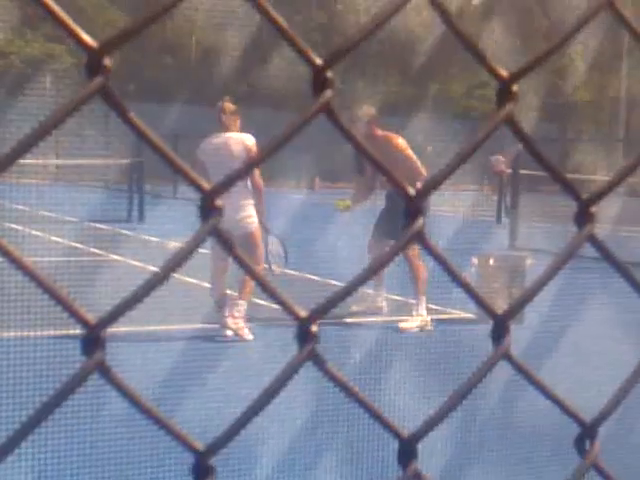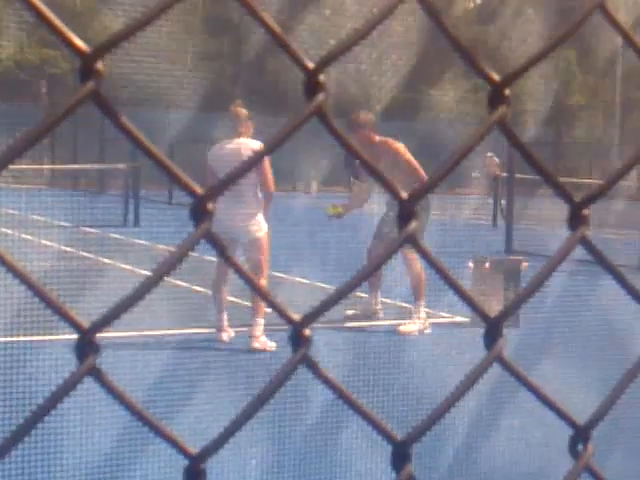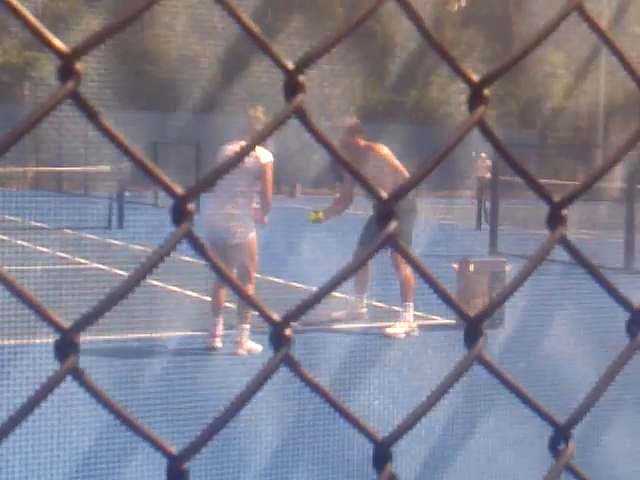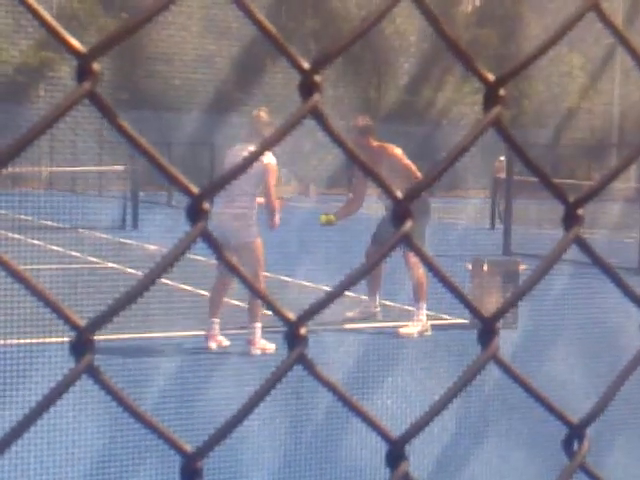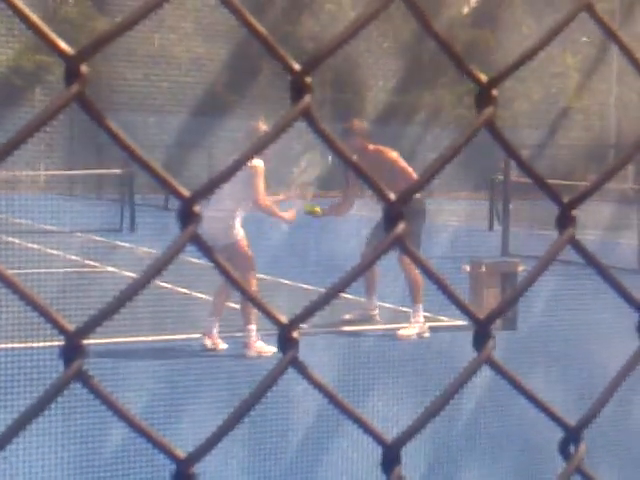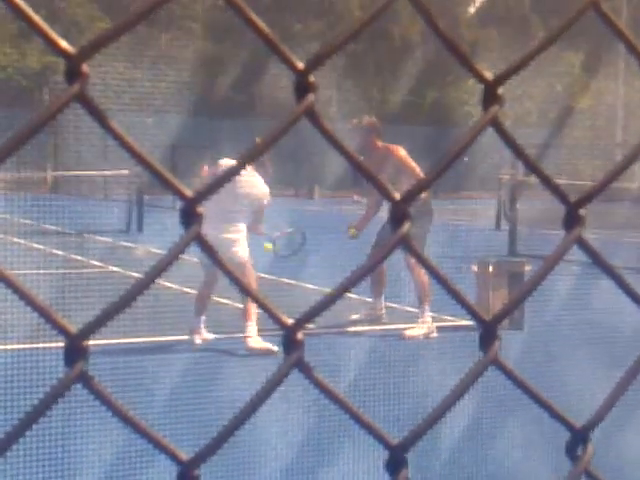
dt=0.5s
person 1, frame 1
left shoulder: (205, 145)
right shoulder: (246, 140)
right elbow: (257, 182)
right wrist: (259, 206)
right hip: (241, 209)
left knee: (219, 268)
right knee: (256, 263)
left ankle: (224, 321)
right ankle: (237, 314)
person 1, frame 2
left shoulder: (215, 151)
right shoulder: (257, 147)
right elbow: (269, 189)
right wrist: (263, 209)
left hip: (223, 216)
right hip: (250, 216)
left knee: (221, 272)
right knee: (260, 275)
left ankle: (223, 327)
right ankle: (257, 334)
person 1, frame 3
left shoulder: (225, 149)
right shoulder: (263, 156)
left elbow: (216, 187)
right elbow: (266, 198)
right wrist: (260, 215)
left hip: (214, 216)
right hip: (238, 220)
left knee: (222, 277)
right knee: (247, 280)
left ankle: (217, 333)
right ankle: (243, 340)
person 1, frame 4
left shoulder: (233, 152)
right shoulder: (267, 159)
right elbow: (270, 199)
right wrist: (274, 217)
left hip: (220, 217)
right hip: (242, 221)
left knee: (223, 277)
right knee: (256, 280)
left ankle: (213, 333)
right ankle: (256, 339)
person 1, frame 5
left shoulder: (244, 163)
right shoulder: (255, 164)
left elbow: (249, 200)
right elbow: (259, 202)
left wrist: (283, 197)
right wrist: (282, 215)
left hip: (210, 223)
right hip: (224, 225)
right knee: (249, 280)
left ankle: (212, 334)
right ankle: (251, 342)
person 1, frame 6
left shoulder: (225, 165)
right shoulder: (261, 191)
right elbow: (254, 228)
left hip: (207, 236)
right hip: (233, 241)
left knee: (209, 281)
left ankle: (198, 329)
right ankle: (252, 336)
person 2, frame 1
left shoulder: (393, 141)
right shoulder: (369, 149)
left elbow: (421, 174)
right elbow: (368, 186)
right wrist: (351, 201)
right hip: (393, 200)
left knee: (410, 252)
right knee: (375, 248)
left ankle: (422, 313)
right ankle: (377, 300)
person 2, frame 2
left shoulder: (392, 147)
right shoulder: (366, 156)
left elbow: (421, 178)
right elbow: (363, 193)
right wrist: (343, 208)
right hip: (395, 205)
left knee: (409, 255)
right knee: (373, 252)
left ankle: (420, 316)
right ankle: (373, 305)
person 2, frame 3
left shoulder: (377, 151)
right shoulder: (350, 162)
left elbow: (407, 180)
right elbow: (344, 200)
right wrist: (323, 214)
left hip: (401, 206)
left knee: (398, 258)
right knee: (360, 254)
left ankle: (408, 319)
right ankle: (359, 306)
person 2, frame 4
left shoulder: (389, 152)
left elbow: (418, 180)
right elbow: (356, 201)
right wrist: (334, 216)
left hip: (414, 207)
left knee: (411, 257)
right knee: (372, 253)
left ankle: (421, 318)
right ankle: (372, 306)
person 2, frame 5
left shoulder: (385, 155)
left elbow: (414, 182)
right elbow: (346, 203)
right wrist: (322, 211)
left hip: (411, 209)
left knee: (406, 259)
right knee: (368, 255)
left ankle: (419, 320)
right ankle: (371, 309)
person 2, frame 6
left shoulder: (393, 153)
right shoulder: (366, 163)
left elbow: (420, 180)
right elbow: (375, 202)
left wrist: (400, 194)
right wrist: (359, 226)
left hip: (417, 209)
left knee: (412, 260)
right knee: (374, 256)
left ankle: (426, 320)
right ankle: (377, 309)
